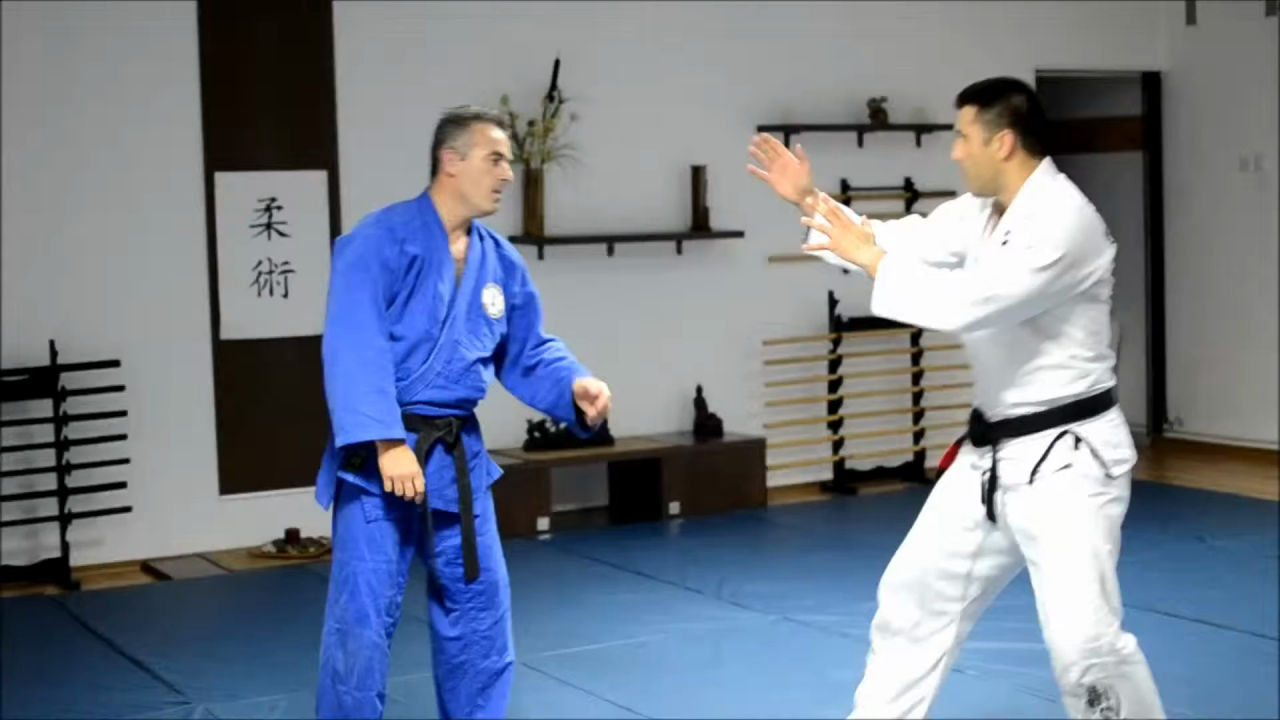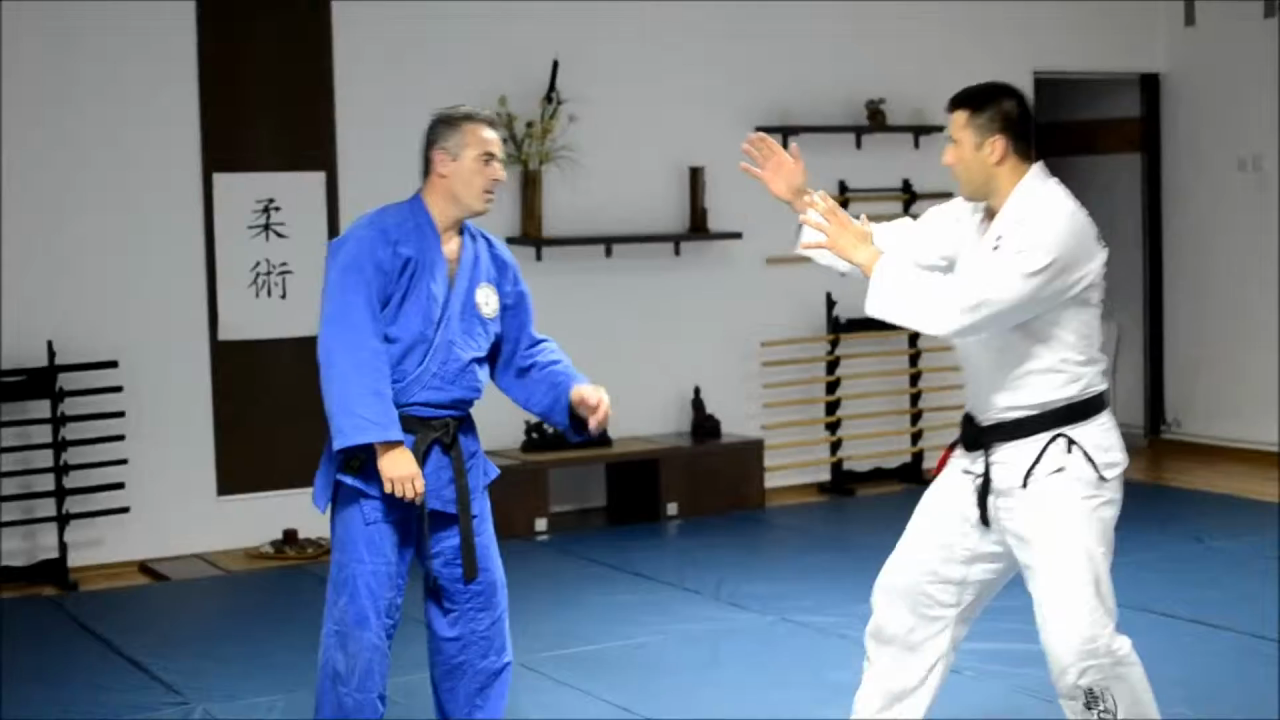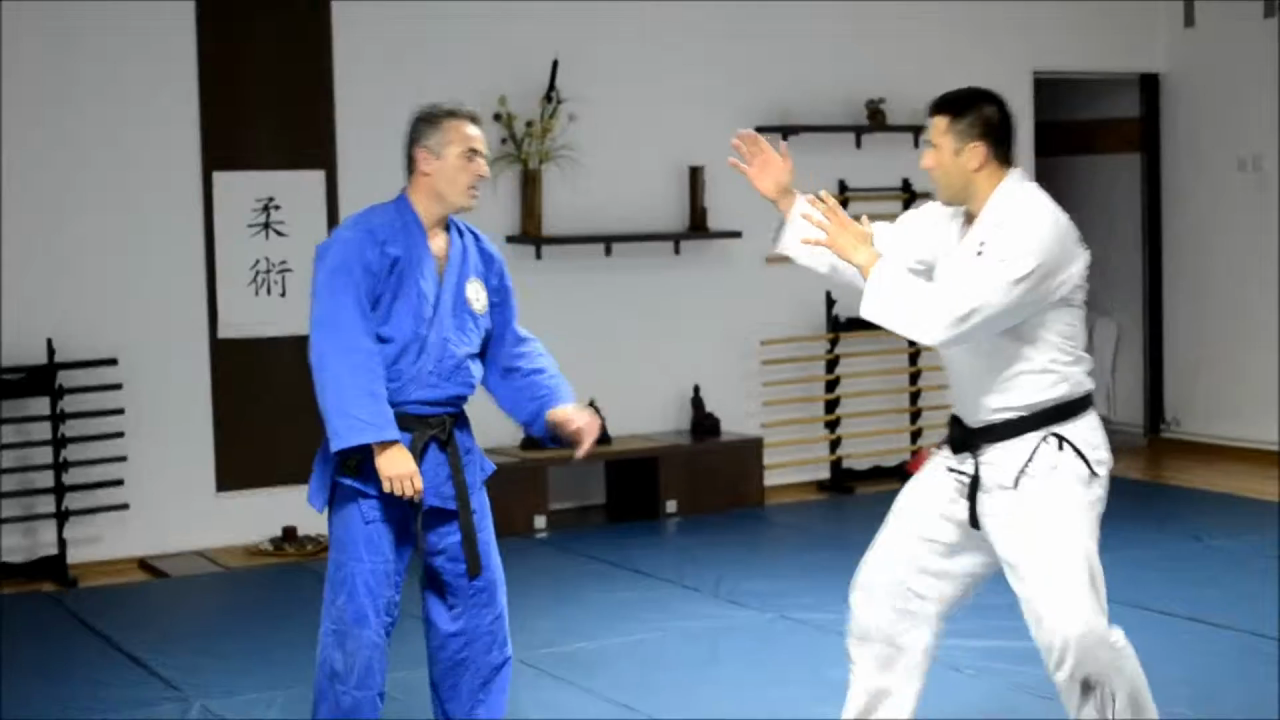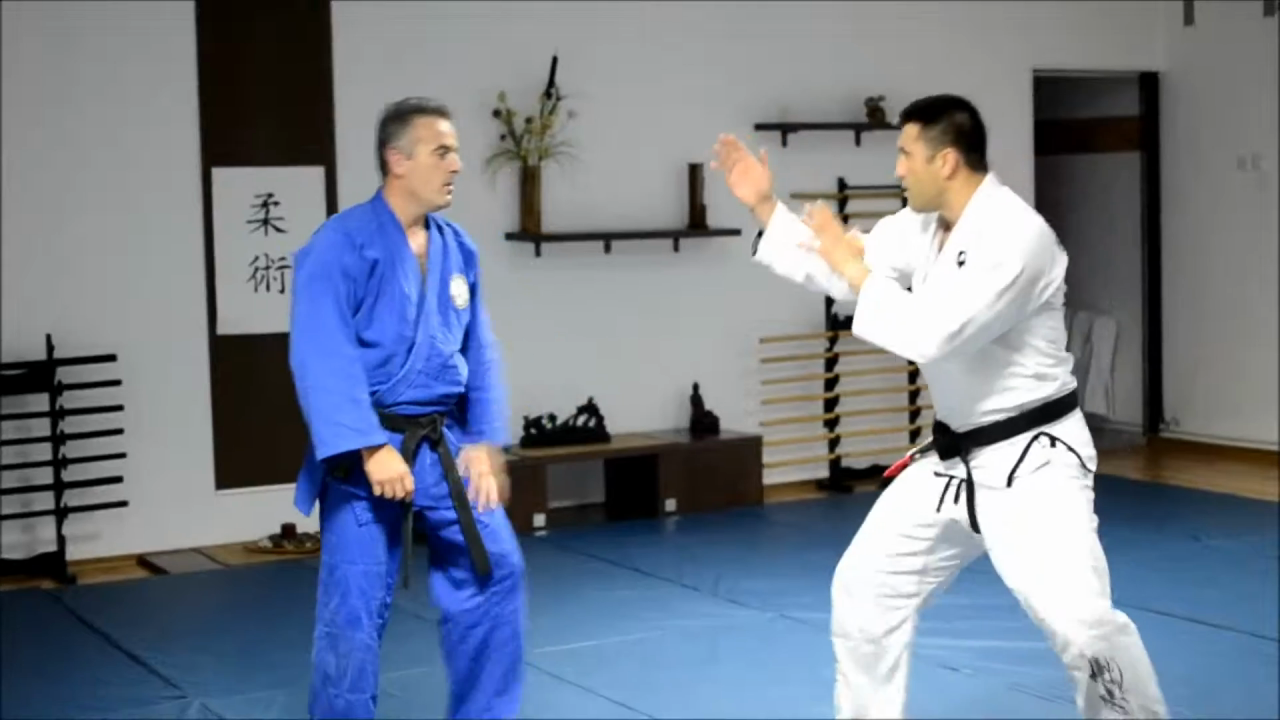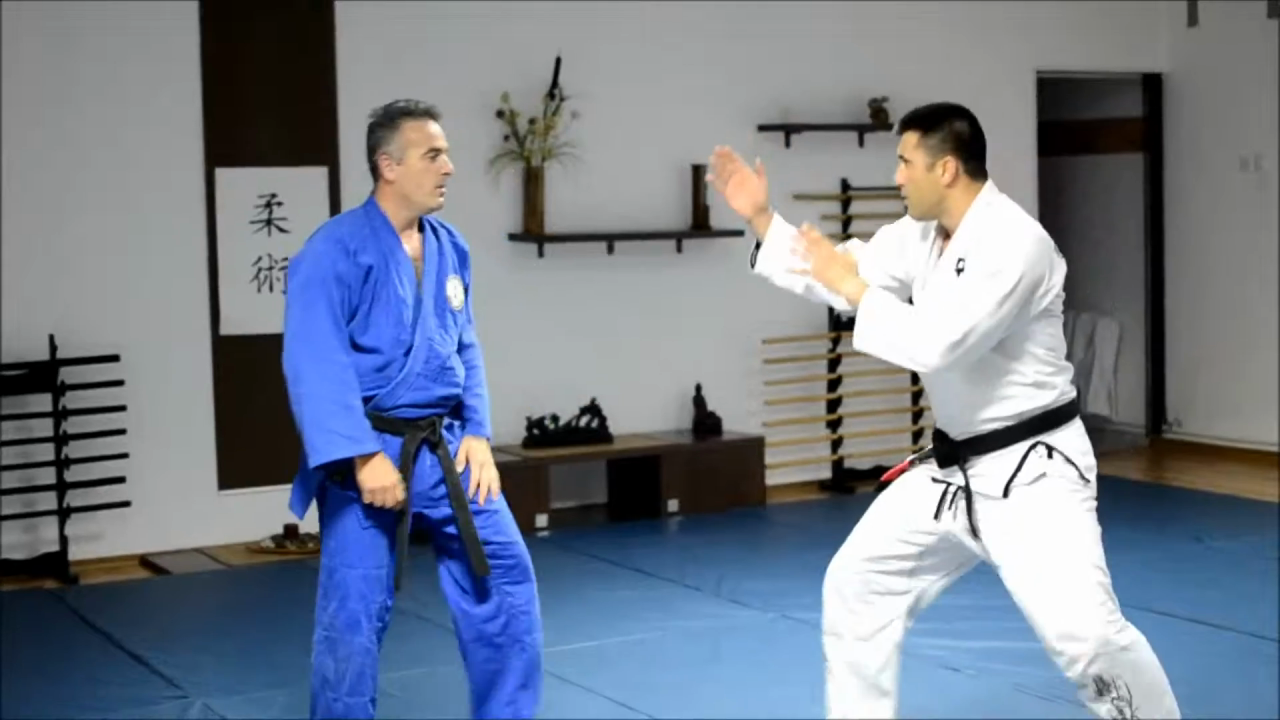
dt=0.1s
person 1, frame 1
left shoulder: (1064, 221)
right shoulder: (983, 211)
left elbow: (965, 304)
right elbow: (906, 243)
left wrist: (869, 256)
right wrist: (810, 200)
left hip: (1067, 456)
right hip: (996, 451)
left knee: (1084, 639)
right knee: (916, 591)
person 1, frame 2
left shoulder: (1055, 225)
right shoulder: (975, 215)
left elbow: (956, 309)
right elbow: (898, 245)
left wrist: (865, 256)
right wrist: (804, 200)
left hip: (1060, 459)
right hip: (988, 455)
left knee: (1079, 641)
right knee: (910, 597)
person 1, frame 3
left shoulder: (1036, 229)
right shoulder: (950, 218)
left elbow: (944, 318)
right elbow: (858, 255)
left wrist: (870, 259)
right wrist: (786, 199)
left hip: (1044, 458)
right hip: (969, 457)
left knee: (1071, 631)
right knee: (886, 591)
person 1, frame 4
left shoulder: (1016, 236)
right shoulder: (923, 226)
left elbow: (935, 334)
right elbow: (834, 267)
left wrist: (860, 273)
right wrist: (765, 207)
left hip: (1034, 458)
right hip: (954, 458)
left knee: (1081, 622)
right knee: (866, 590)
person 1, frame 5
left shoulder: (1014, 243)
right shoulder: (920, 235)
left elbow: (936, 344)
right elbow: (839, 273)
left wrist: (855, 289)
right wrist: (761, 219)
left hip: (1033, 468)
right hip: (951, 466)
left knee: (1085, 633)
right knee: (857, 585)
person 2, frame 1
left shoulder: (501, 262)
right shoulder: (381, 239)
left elbow: (527, 354)
right elbow: (352, 348)
left wrist: (576, 385)
right wrist: (386, 442)
left hip: (458, 450)
right hip: (382, 452)
left knee: (477, 599)
right knee: (363, 614)
person 2, frame 2
left shoulder: (493, 261)
right shoulder: (374, 241)
left elbow: (520, 355)
right elbow: (347, 351)
left wrist: (573, 391)
right wrist: (385, 444)
left hip: (454, 451)
right hip: (379, 454)
left knee: (475, 599)
right knee: (363, 617)
person 2, frame 3
left shoulder: (479, 255)
right shoulder: (361, 243)
left elbow: (512, 348)
right elbow: (339, 352)
left wrist: (557, 405)
right wrist: (381, 444)
left hip: (450, 449)
right hip: (375, 454)
left knee: (472, 595)
right knee: (360, 614)
person 2, frame 4
left shoulder: (456, 249)
right shoulder: (341, 245)
left elbow: (473, 349)
right elbow: (323, 357)
left wrist: (483, 437)
right wrist: (370, 448)
left hip: (441, 447)
right hip: (358, 452)
left knee: (494, 574)
right knee: (356, 614)
person 2, frame 5
left shoulder: (450, 248)
right shoulder: (336, 249)
right elbow: (315, 363)
left wrist: (475, 433)
right wrist: (362, 454)
left hip: (440, 448)
right hip: (369, 454)
left knee: (501, 572)
right knee: (354, 618)
